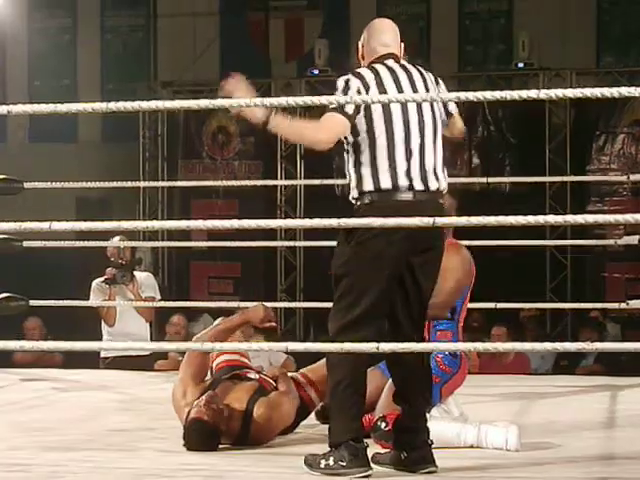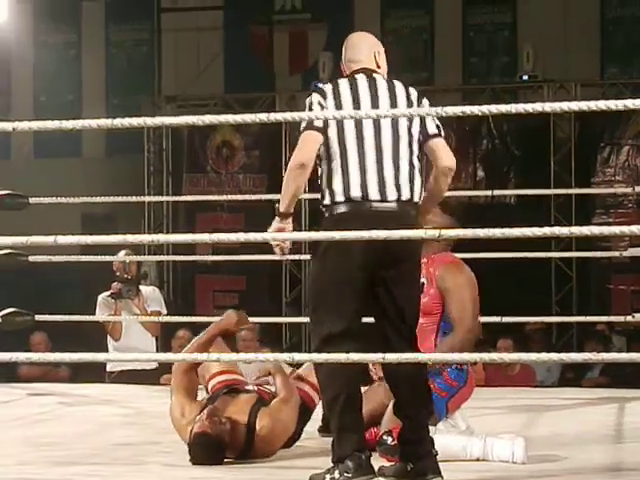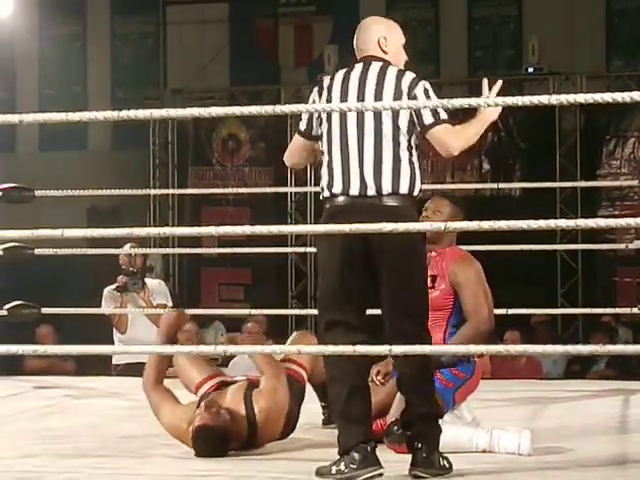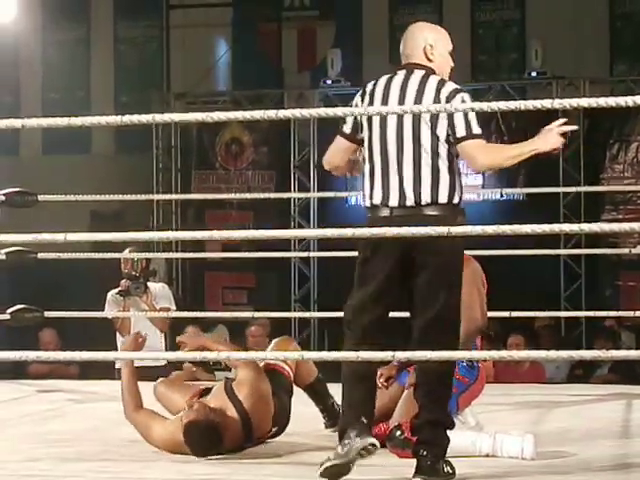
dt=0.4s
person 1, frame 1
left shoulder: (356, 81)
right shoulder: (429, 80)
left elbow: (323, 137)
right elbow: (456, 127)
left wrist: (262, 114)
left hip: (379, 214)
right hip: (429, 213)
left knee: (351, 329)
right knee: (408, 329)
person 1, frame 2
left shoulder: (325, 95)
right shoulder: (408, 95)
left elbow: (303, 157)
right elbow: (445, 162)
left wrist: (284, 214)
right wrist: (426, 205)
left hip: (348, 223)
right hip: (400, 223)
left knee: (335, 339)
right knee: (400, 340)
person 1, frame 3
left shoulder: (325, 88)
right shoulder: (409, 83)
left elbow: (294, 159)
right elbow: (450, 145)
right wrist: (485, 116)
left hip: (341, 217)
right hip: (395, 216)
left knee: (342, 331)
right knee: (409, 331)
person 1, frame 4
left shoulder: (370, 93)
right shoulder: (449, 94)
left elbow: (333, 161)
right elbow: (481, 159)
left wrist: (355, 165)
right wrist: (539, 143)
left hip: (383, 224)
right hip: (434, 224)
left knee: (362, 328)
right knee: (435, 337)
left ankle: (355, 428)
person 2, frame 1
left shoulder: (453, 254)
left elbow: (433, 307)
left hip: (438, 357)
left knee: (386, 430)
left ankle: (481, 432)
right ankle: (437, 404)
person 2, frame 2
left shoulder: (452, 271)
left elbow: (466, 331)
left hip: (445, 373)
left knee: (392, 444)
left ankle: (496, 446)
right ankle: (438, 419)
person 2, frame 3
left shoulder: (461, 264)
left elbow: (482, 323)
left wrist: (433, 360)
right wrist: (391, 361)
left hip: (450, 366)
left knee: (399, 435)
left ankle: (496, 438)
right ankle: (447, 414)
person 2, frame 4
left shoulder: (462, 264)
left elbow: (475, 320)
right wrist: (397, 365)
left hip: (457, 366)
left knee: (403, 442)
left ankle: (497, 442)
right ankle: (452, 418)
person 3, frame 1
left shoulder: (183, 402)
right shoulder: (263, 418)
right elbow: (289, 397)
left wrist: (244, 317)
right wrist: (281, 375)
left knee: (222, 324)
person 3, frame 2
left shoulder: (185, 424)
right shoulder: (267, 431)
left elbow: (182, 368)
right elbow: (289, 398)
left wrist: (221, 325)
right wrist: (277, 370)
left knee: (210, 345)
person 3, frame 3
left shoulder: (183, 429)
right shoulder: (267, 412)
left elbow: (152, 384)
right elbow: (275, 371)
left wrist: (164, 332)
left knee: (181, 354)
right knee: (303, 338)
person 3, frame 4
left shoulder: (173, 439)
right shoulder: (252, 400)
left elbow: (133, 411)
right elbow: (247, 363)
right wrist: (205, 341)
left knee: (162, 386)
right knee: (284, 345)
right ankle: (332, 414)
person 4, frame 1
left shoulder: (146, 278)
right shoulder: (99, 284)
left elbow: (149, 316)
right elbow: (109, 321)
left wrist: (134, 291)
right wrist: (112, 290)
left hip: (142, 354)
right hip: (111, 355)
person 4, frame 2
left shoulder: (152, 292)
right shoulder: (105, 298)
left elbow: (155, 331)
right elbow: (115, 335)
left wrist: (140, 306)
right wrist: (118, 305)
left hip: (148, 368)
right hip: (117, 369)
person 4, frame 3
left shoulder: (157, 285)
right shoulder: (111, 291)
right elbow: (121, 328)
left wrist: (146, 298)
right wrist: (123, 298)
right hip: (123, 362)
person 4, frame 4
left shoulder: (161, 289)
right shoulder: (114, 295)
left elbow: (164, 327)
right elbow: (124, 332)
left wrist: (148, 302)
right wrist: (126, 301)
left hip: (156, 365)
